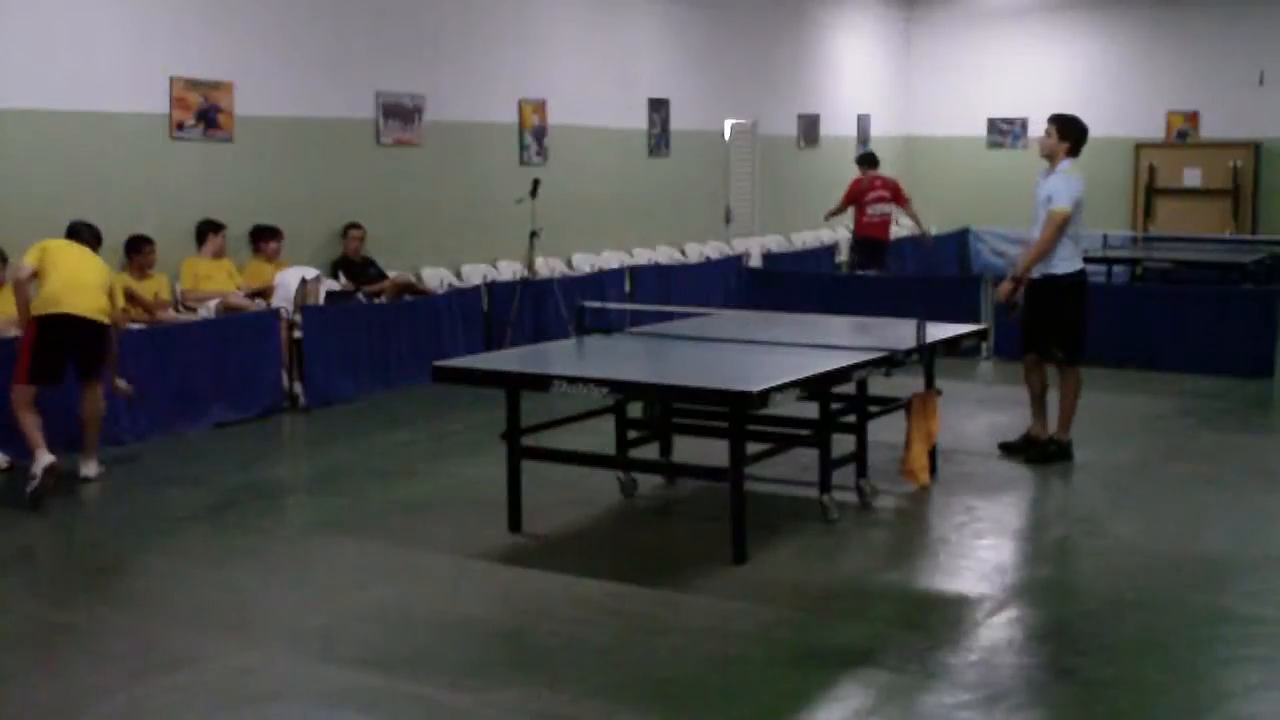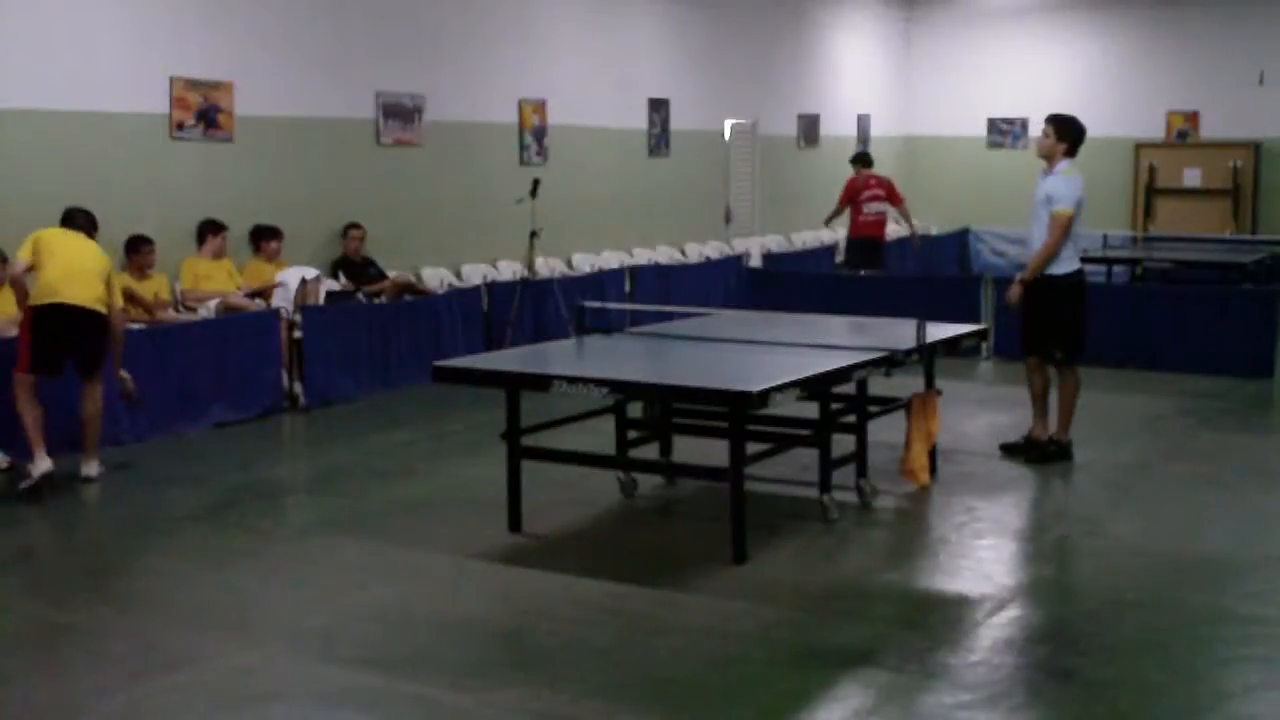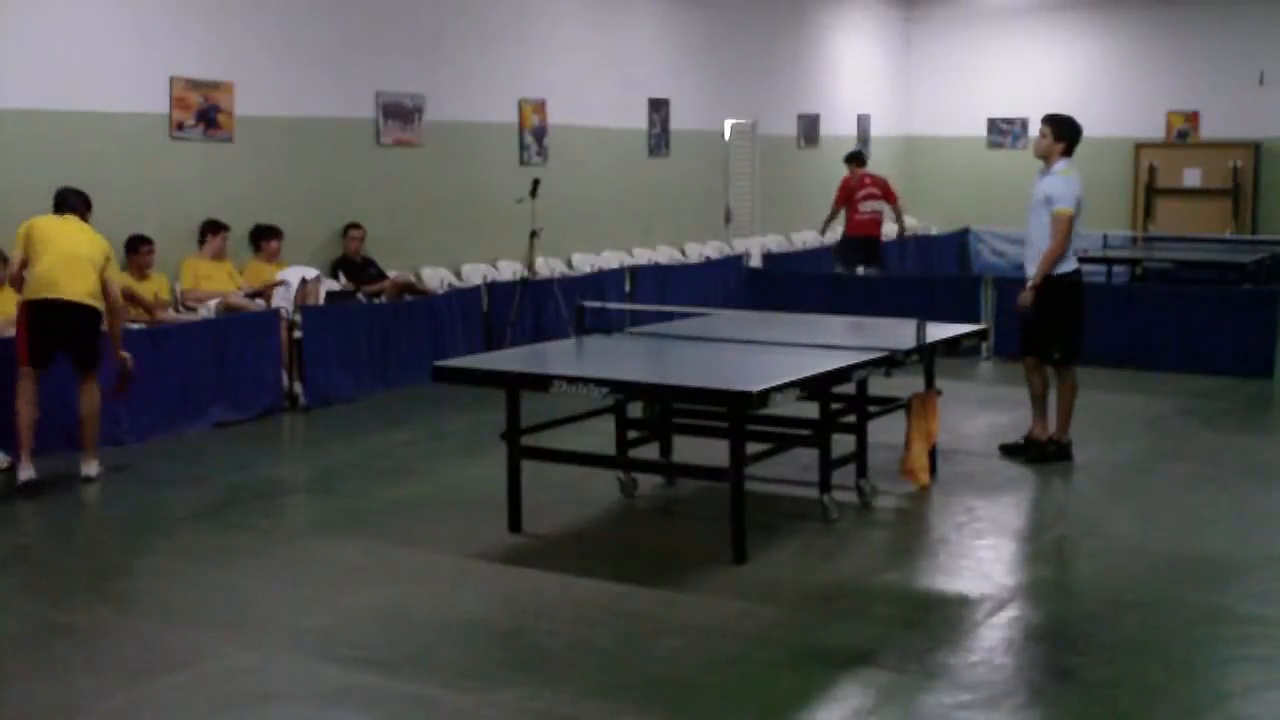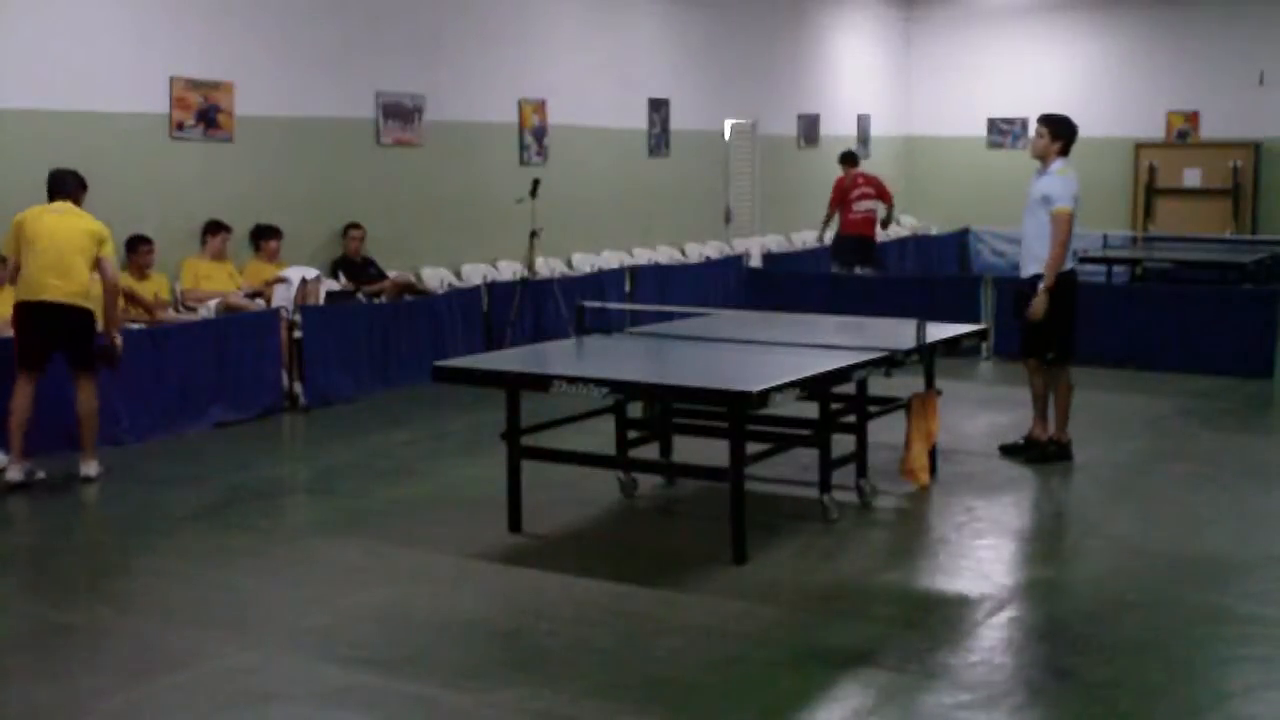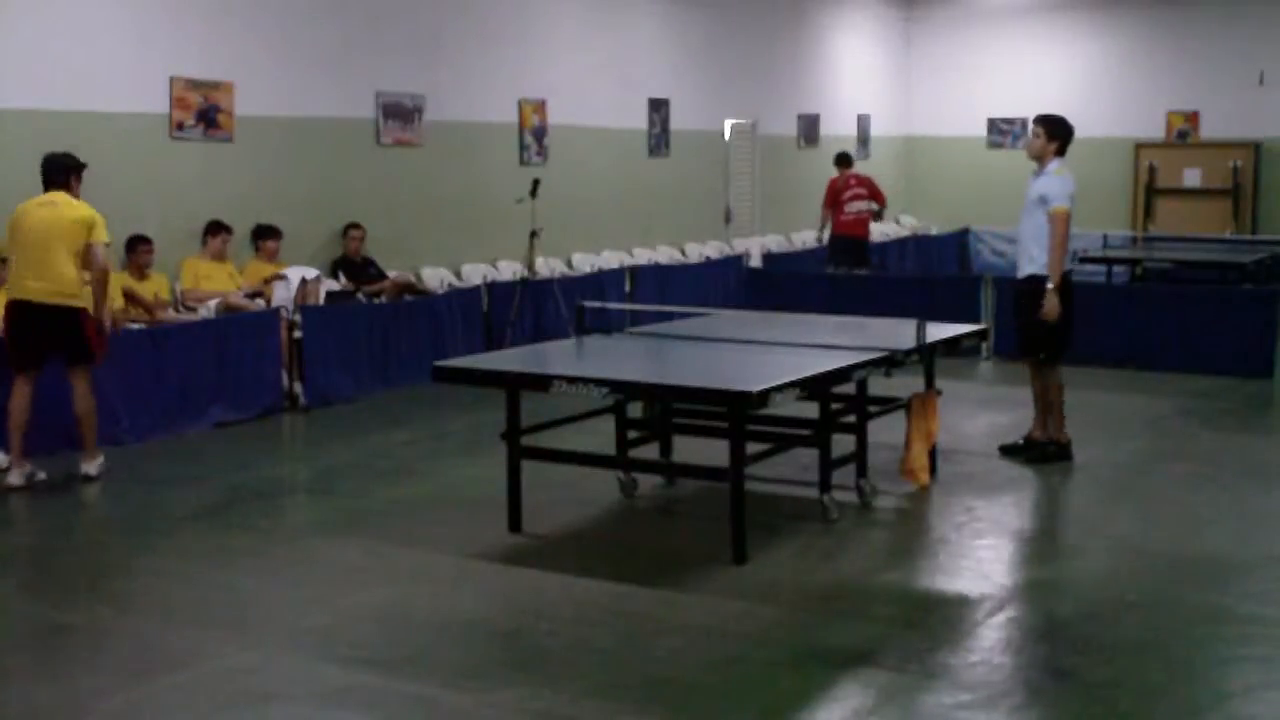
dt=0.1s
person 1, frame 1
left shoulder: (1067, 182)
right shoulder: (1049, 177)
left elbow: (1047, 240)
left wrist: (1012, 277)
right wrist: (1024, 278)
left hip: (1062, 281)
right hip: (1041, 280)
left knee: (1066, 363)
right knee: (1031, 357)
left ankle: (1061, 440)
right ankle: (1038, 432)
person 1, frame 2
left shoulder: (1066, 182)
right shoulder: (1048, 178)
left elbow: (1054, 243)
left wrist: (1020, 281)
right wrist: (1026, 279)
left hip: (1060, 282)
right hip: (1040, 281)
left knee: (1064, 364)
right knee: (1033, 359)
left ankle: (1061, 440)
right ankle: (1039, 432)
person 1, frame 3
left shoulder: (1064, 182)
right shoulder: (1046, 177)
left elbow: (1058, 244)
left wrist: (1032, 285)
left hip: (1057, 283)
right hip: (1040, 282)
left knee: (1062, 364)
right knee: (1031, 359)
left ankle: (1060, 440)
right ankle: (1038, 433)
person 1, frame 4
left shoulder: (1061, 181)
right shoulder: (1042, 177)
left elbow: (1060, 242)
left wrist: (1044, 291)
left hip: (1051, 282)
right hip: (1033, 280)
left knee: (1055, 364)
right knee: (1033, 361)
left ankle: (1060, 440)
right ankle: (1039, 434)
person 1, frame 5
left shoulder: (1057, 181)
right shoulder: (1040, 178)
left elbow: (1059, 242)
left wrist: (1052, 291)
left hip: (1046, 282)
right hip: (1030, 280)
left knee: (1046, 364)
right knee: (1034, 362)
left ankle: (1059, 439)
right ankle: (1039, 434)
person 2, frame 1
left shoulder: (46, 246)
right shoulder: (102, 267)
left elbow: (20, 278)
right elbow: (113, 327)
left wrist: (26, 324)
right wrist: (114, 376)
left hip: (51, 316)
right hip: (94, 321)
left knee: (22, 398)
right knee: (92, 384)
left ankle: (41, 455)
right ankle: (89, 461)
person 2, frame 2
left shoulder: (41, 236)
right shoulder: (101, 255)
left elbow: (17, 276)
right elbow: (115, 319)
left wrist: (28, 310)
right wrist: (119, 368)
left hip: (47, 307)
right hip: (91, 313)
left knee: (24, 385)
right knee: (91, 382)
left ankle: (39, 458)
right ankle: (90, 462)
person 2, frame 3
left shoulder: (33, 225)
right shoulder: (98, 239)
left elbow: (14, 274)
right elbow: (114, 300)
right wrist: (119, 349)
left hip: (41, 301)
right hip: (85, 306)
left knee: (27, 377)
right knee: (88, 379)
left ankle: (25, 462)
right ankle: (90, 460)
person 2, frame 4
right shoulder: (94, 226)
right elbow: (111, 281)
right wrist: (112, 329)
left hip: (32, 302)
right hip: (76, 305)
left knee: (26, 379)
right knee: (85, 380)
right ankle: (89, 461)
person 2, frame 5
right shoulder: (87, 214)
right elbow: (101, 266)
right wrist: (100, 311)
right hip: (66, 302)
right knee: (80, 375)
right ankle: (91, 458)
